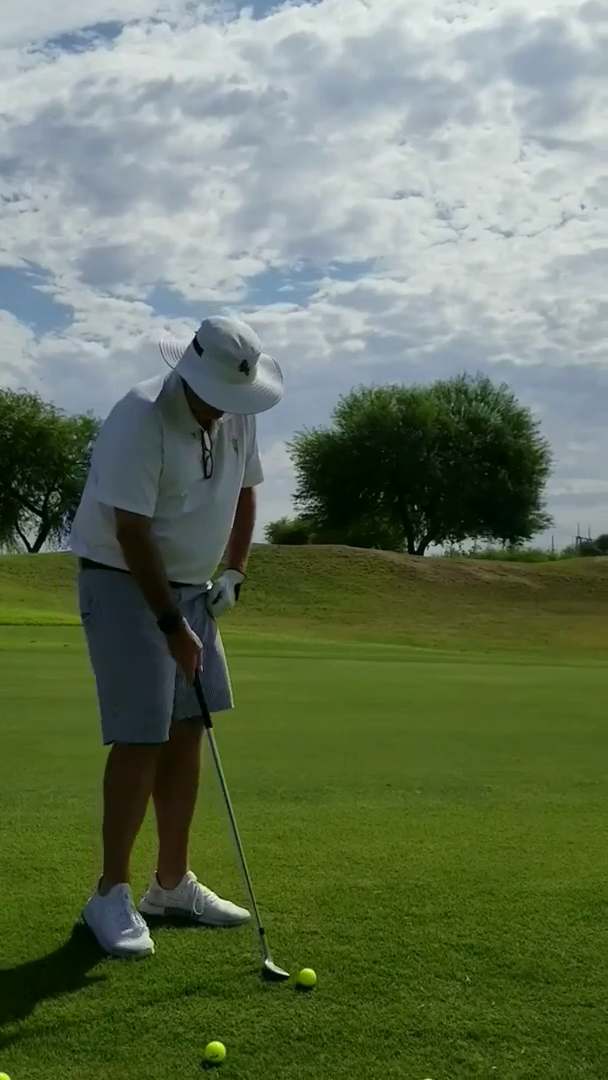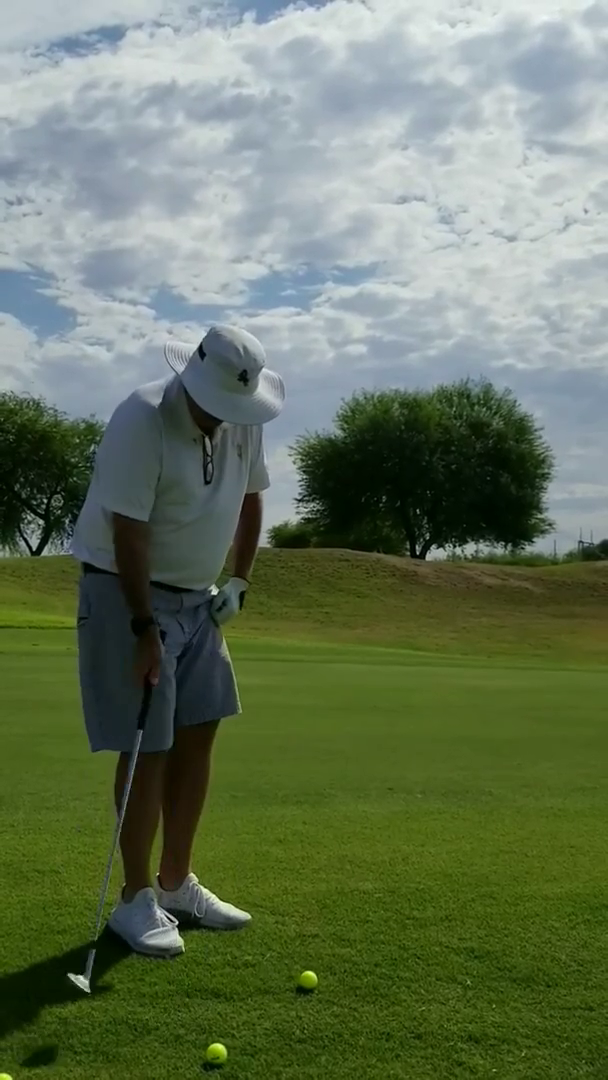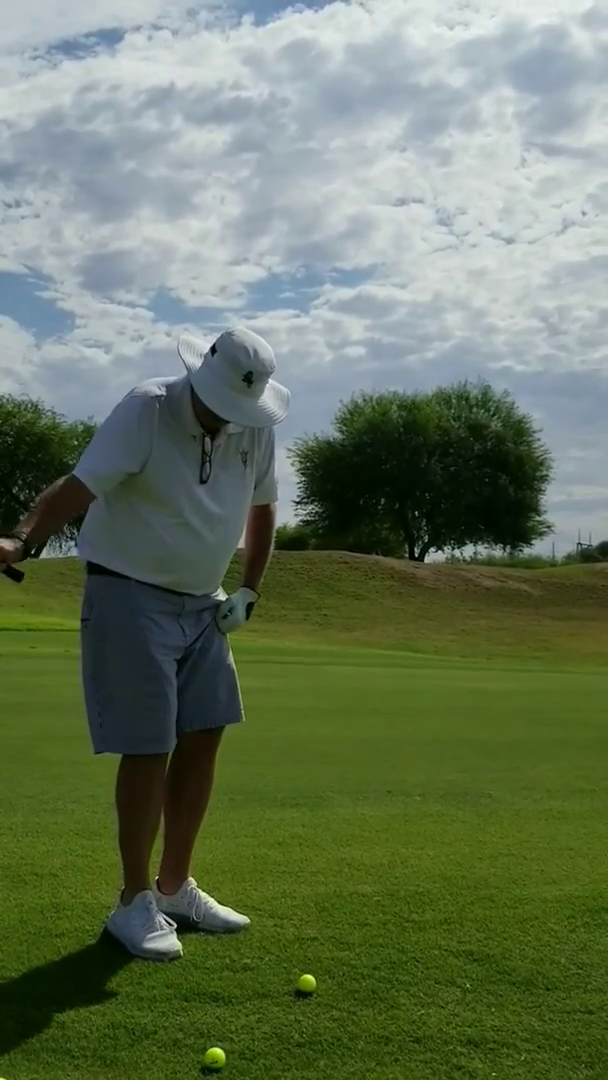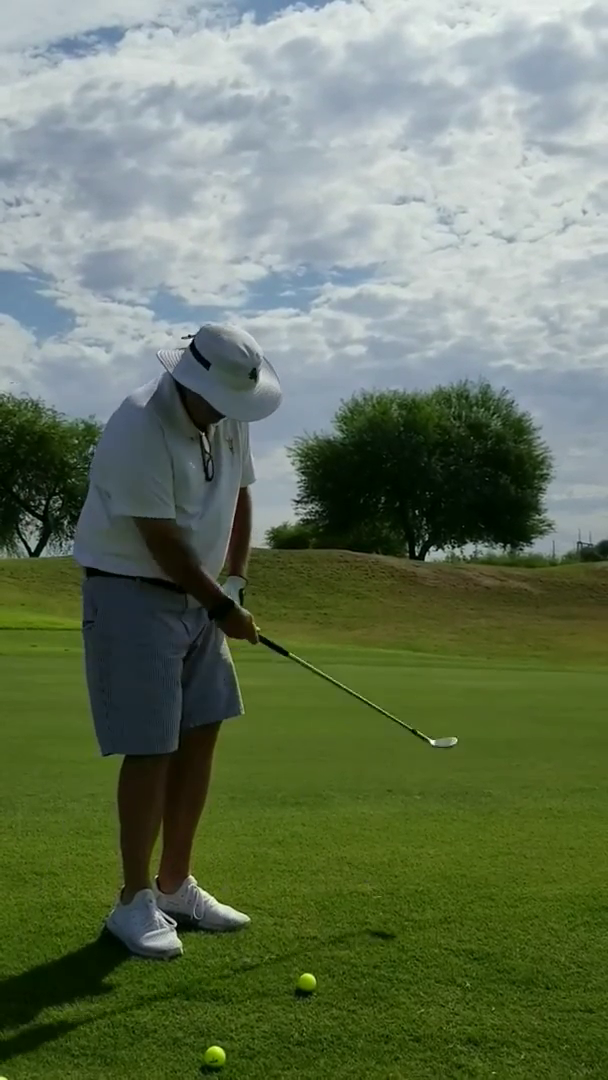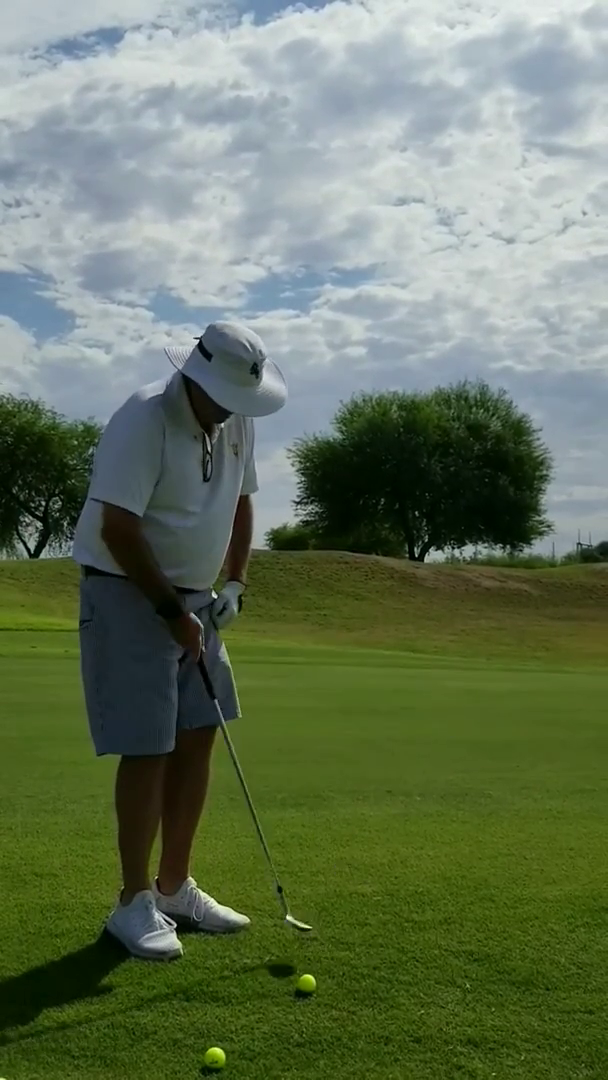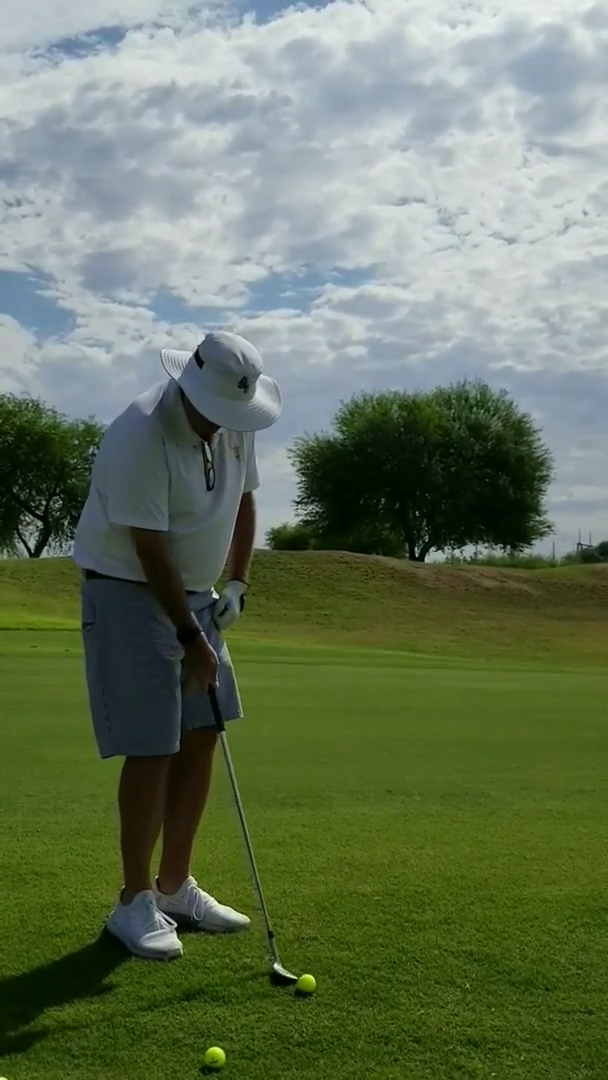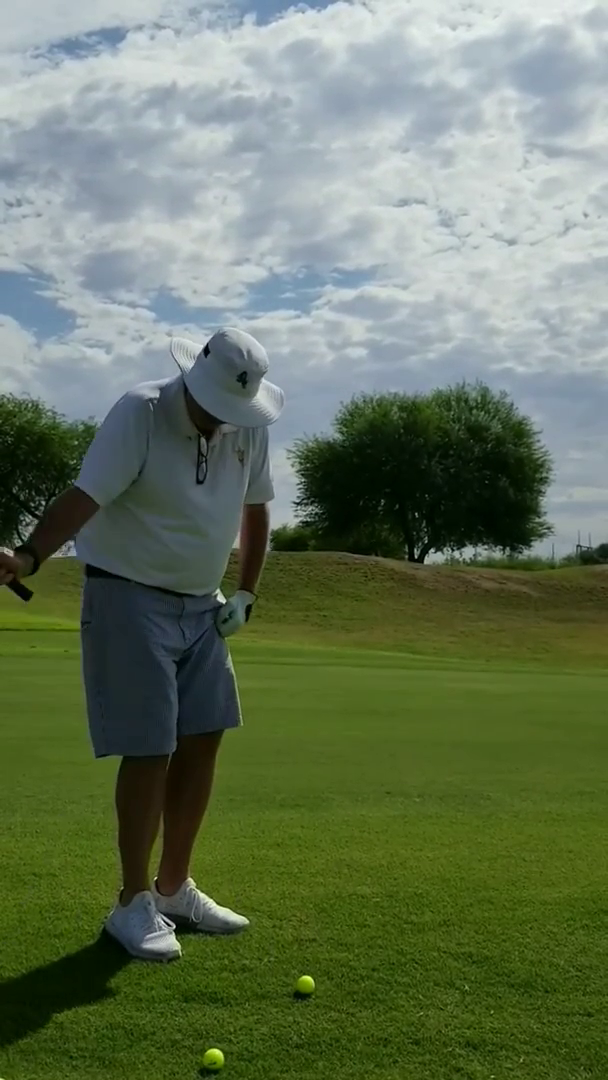
dt=0.7s
person 1, frame 1
left shoulder: (238, 415)
right shoulder: (139, 418)
left elbow: (244, 492)
right elbow: (132, 532)
left wrist: (233, 575)
right wrist: (171, 624)
left hip: (190, 588)
right hip: (124, 584)
left knee: (186, 734)
right knee: (141, 736)
left ankle: (172, 882)
right ankle: (111, 894)
person 1, frame 2
left shoulder: (242, 420)
right shoulder: (140, 421)
left elbow: (250, 498)
right elbow: (127, 535)
left wrist: (239, 582)
right wrist: (146, 630)
left hip: (196, 595)
right hip: (127, 594)
left knee: (197, 734)
right knee: (147, 746)
left ankle: (176, 884)
right ankle: (136, 898)
person 1, frame 3
left shoulder: (256, 428)
right shoulder: (143, 411)
left elbow: (262, 509)
right elbow: (79, 487)
left wrist: (249, 592)
left hip: (202, 603)
right hip: (130, 596)
left knee: (202, 740)
right knee: (147, 749)
left ankle: (175, 886)
right ankle: (134, 900)
person 1, frame 4
left shoulder: (229, 417)
right shoulder: (137, 426)
left elbow: (238, 495)
right elbow: (162, 540)
left wrist: (236, 581)
right wrist: (221, 609)
left hip: (195, 597)
right hip: (131, 594)
left knee: (200, 737)
right knee: (151, 748)
left ankle: (175, 885)
right ankle: (135, 900)
person 1, frame 5
left shoulder: (236, 422)
right shoulder: (141, 421)
left elbow: (240, 503)
right elbow: (117, 529)
left wrist: (235, 585)
right wrist: (171, 612)
left hip: (193, 599)
right hip: (128, 598)
left knee: (197, 740)
right knee: (147, 750)
left ankle: (175, 887)
right ankle: (134, 902)
person 1, frame 6
left shoulder: (236, 422)
right shoulder: (139, 434)
left elbow: (243, 501)
right elbow: (151, 549)
left wrist: (237, 585)
right wrist: (190, 638)
left hip: (195, 596)
right hip: (129, 596)
left knee: (200, 740)
right knee: (152, 751)
left ankle: (175, 887)
right ankle: (135, 901)
person 1, frame 7
left shoulder: (249, 428)
right shoulder: (137, 415)
left elbow: (256, 511)
right elbow: (84, 497)
left wrist: (246, 593)
left hip: (201, 604)
right hip: (129, 597)
left knee: (201, 742)
right knee: (148, 751)
left ankle: (174, 888)
right ankle: (133, 902)
